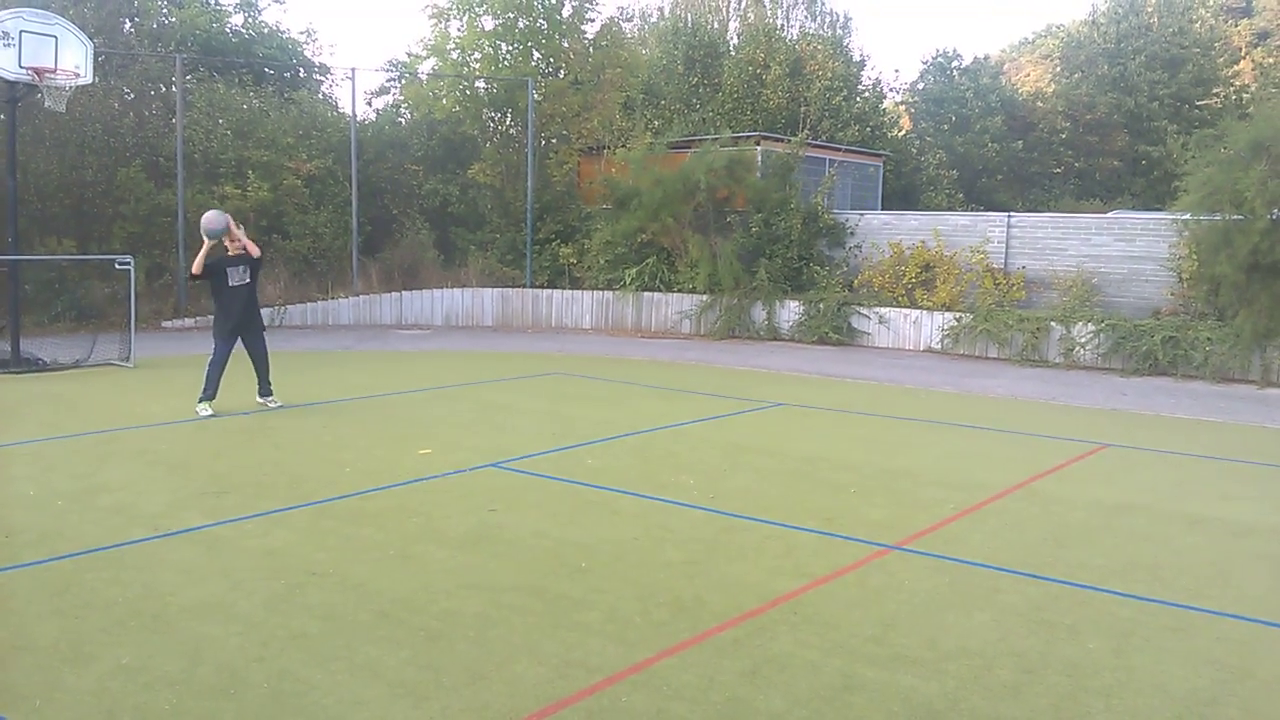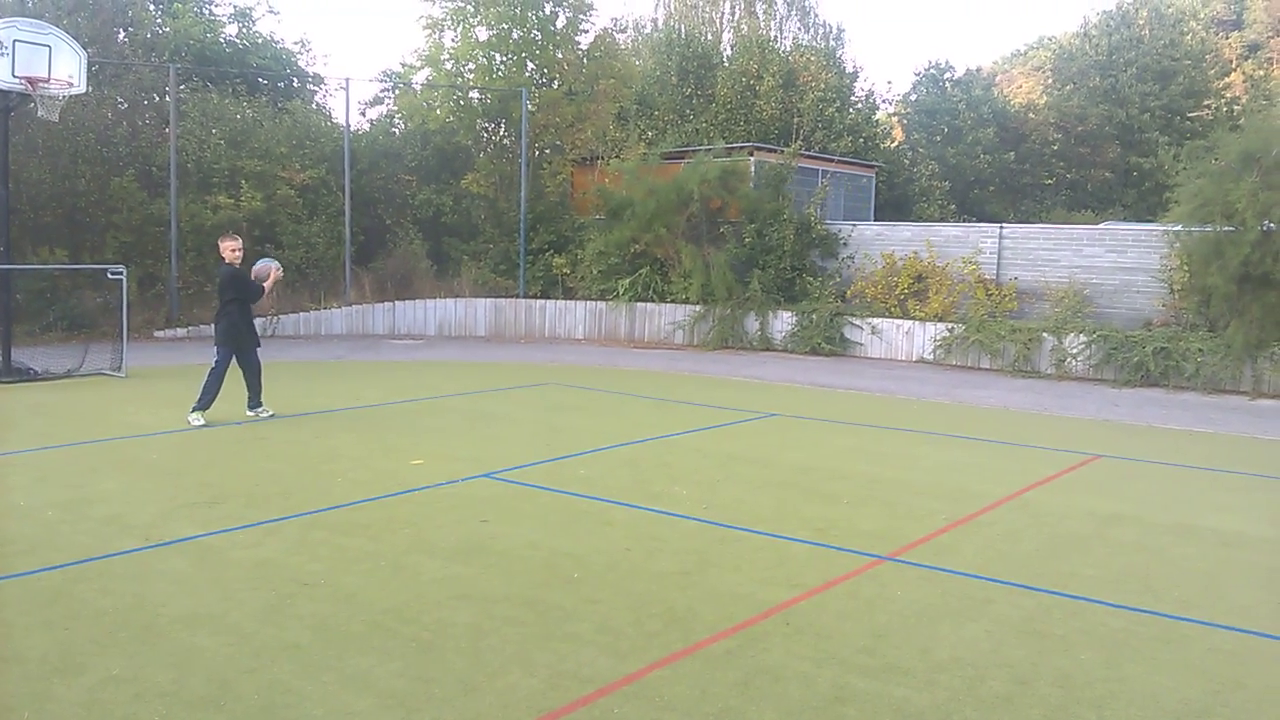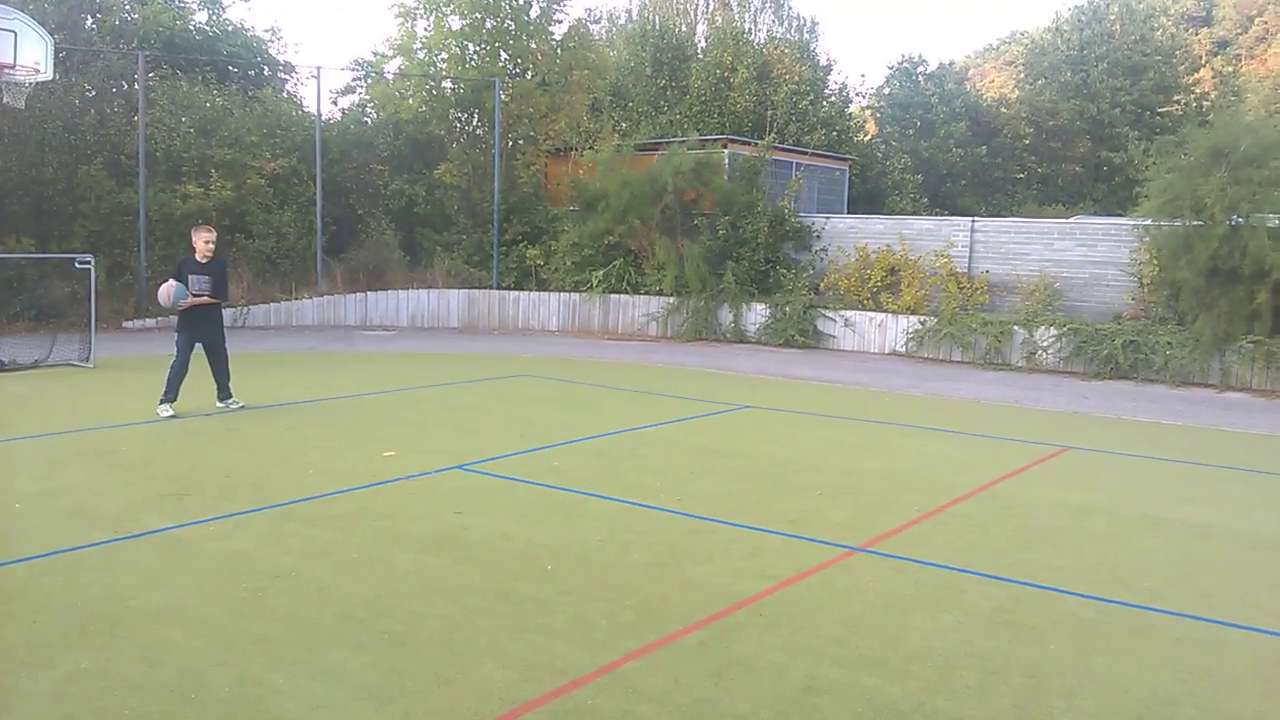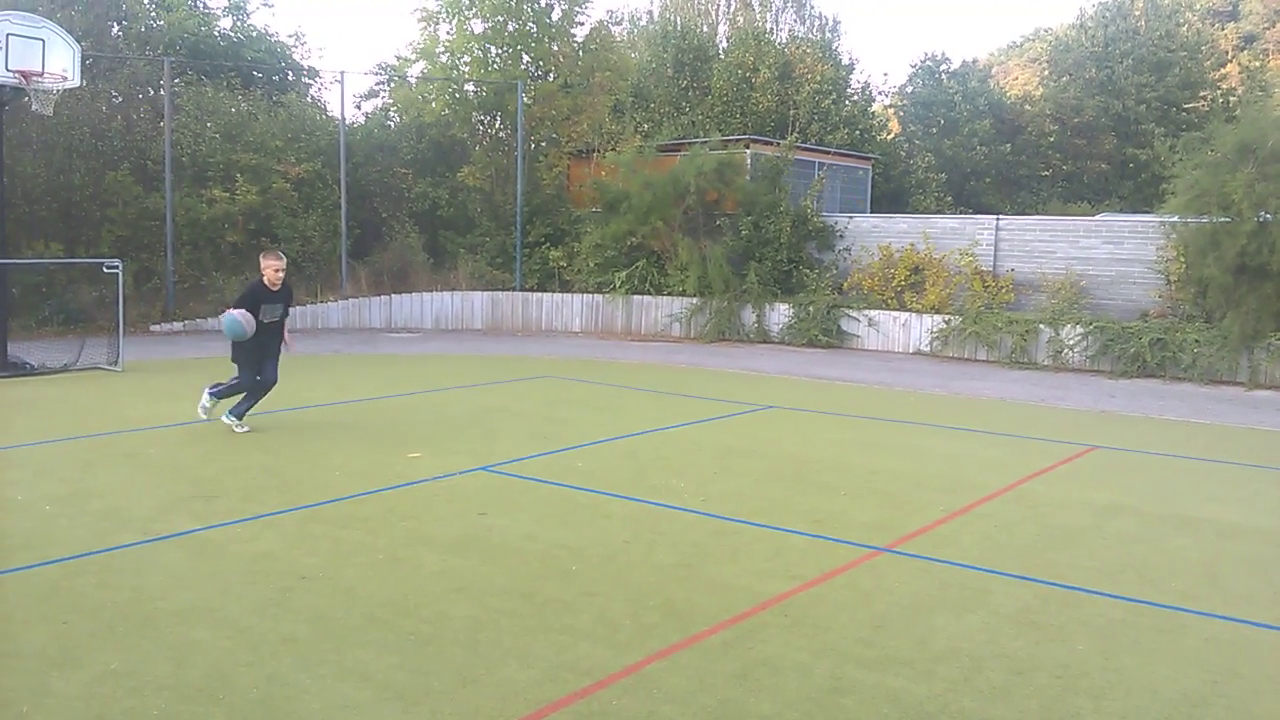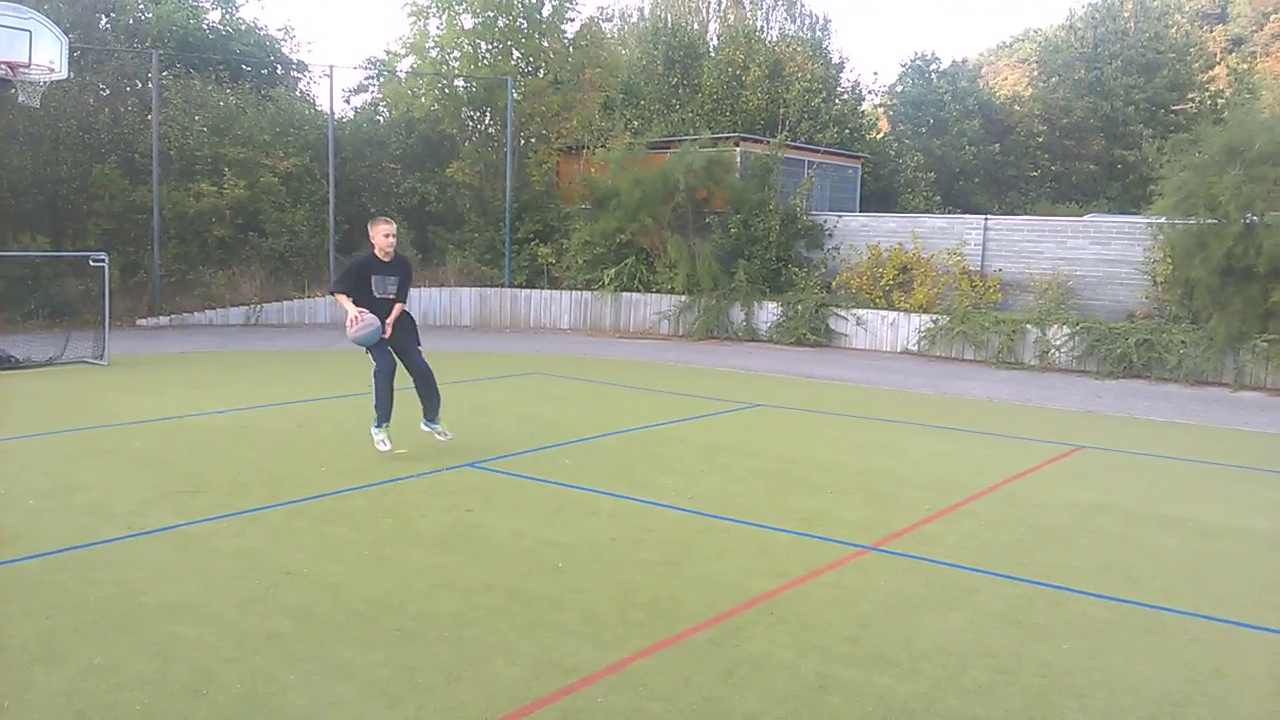
dt=0.7s
person 1, frame 1
left shoulder: (250, 258)
right shoulder: (218, 260)
left elbow: (258, 254)
right elbow: (196, 274)
left wrist: (236, 231)
right wrist: (206, 246)
left hip: (250, 319)
right hip: (225, 320)
left knee: (261, 356)
right knee: (218, 359)
left ankle: (265, 393)
right ankle: (204, 401)
person 1, frame 2
left shoulder: (236, 273)
right shoulder: (231, 273)
left elbow: (251, 292)
right elbow: (257, 294)
left wrist: (263, 280)
right wrist: (272, 280)
left hip: (242, 330)
right hip: (227, 331)
left knee: (253, 367)
right knee: (218, 370)
left ankle: (255, 405)
right ankle: (197, 411)
person 1, frame 3
left shoulder: (219, 265)
right shoulder: (184, 263)
left elbow: (220, 297)
left wrist: (195, 301)
left hip: (211, 322)
right hip: (187, 322)
left knee: (220, 360)
right knee: (180, 362)
left ankle: (224, 397)
right ankle: (166, 402)
person 1, frame 4
left shoulder: (287, 290)
right shoulder: (253, 290)
left wrist: (284, 331)
left hip: (270, 341)
right hip: (249, 341)
left knee: (269, 379)
right knee: (248, 381)
left ankle: (234, 415)
right ankle: (212, 393)
person 1, frame 5
left shoulder: (403, 264)
right shoulder: (361, 264)
left elbow: (401, 299)
right elbow: (338, 290)
left wrist: (391, 320)
right wrist: (351, 308)
left hip: (397, 323)
left knee: (420, 368)
right knee: (385, 366)
left ankle: (431, 419)
right ankle: (380, 425)
